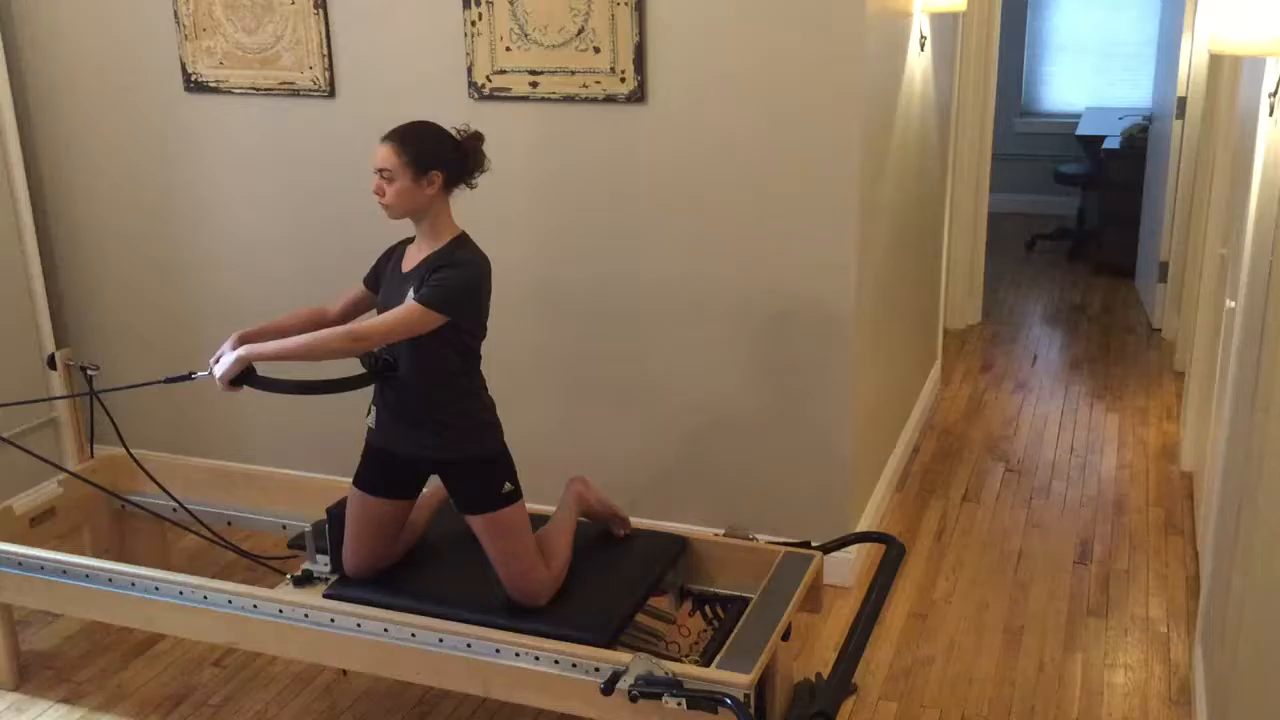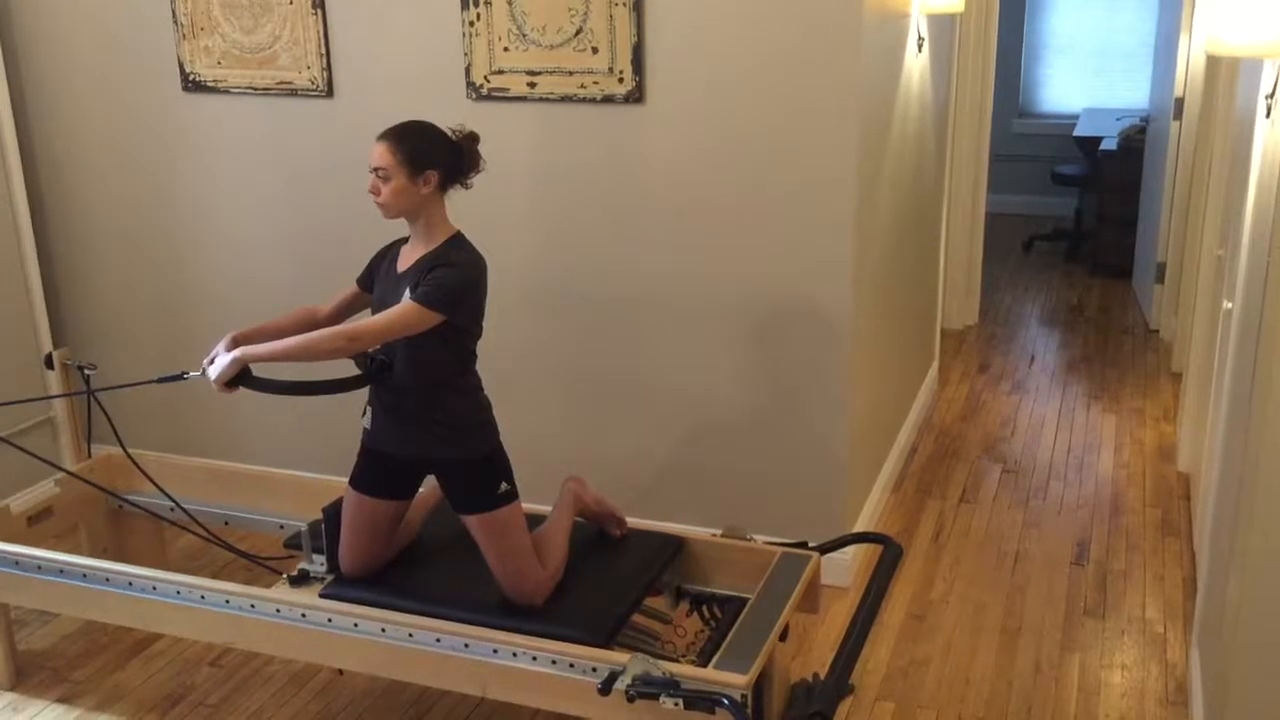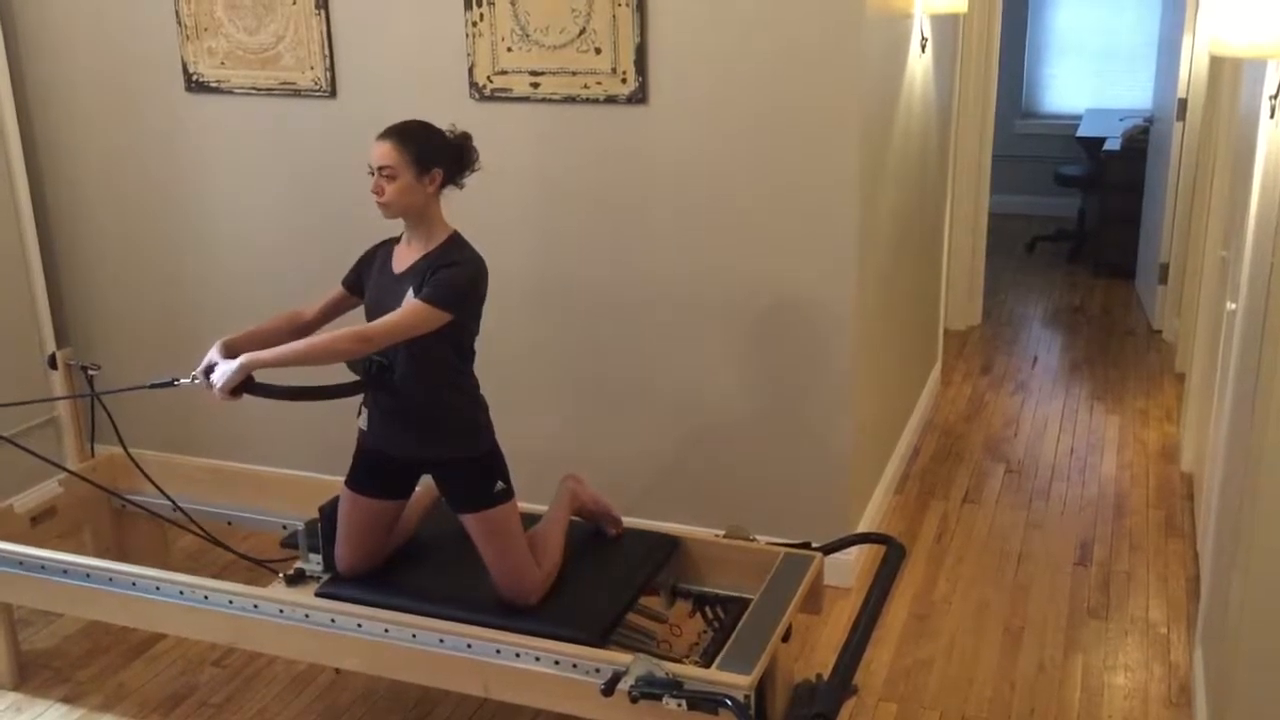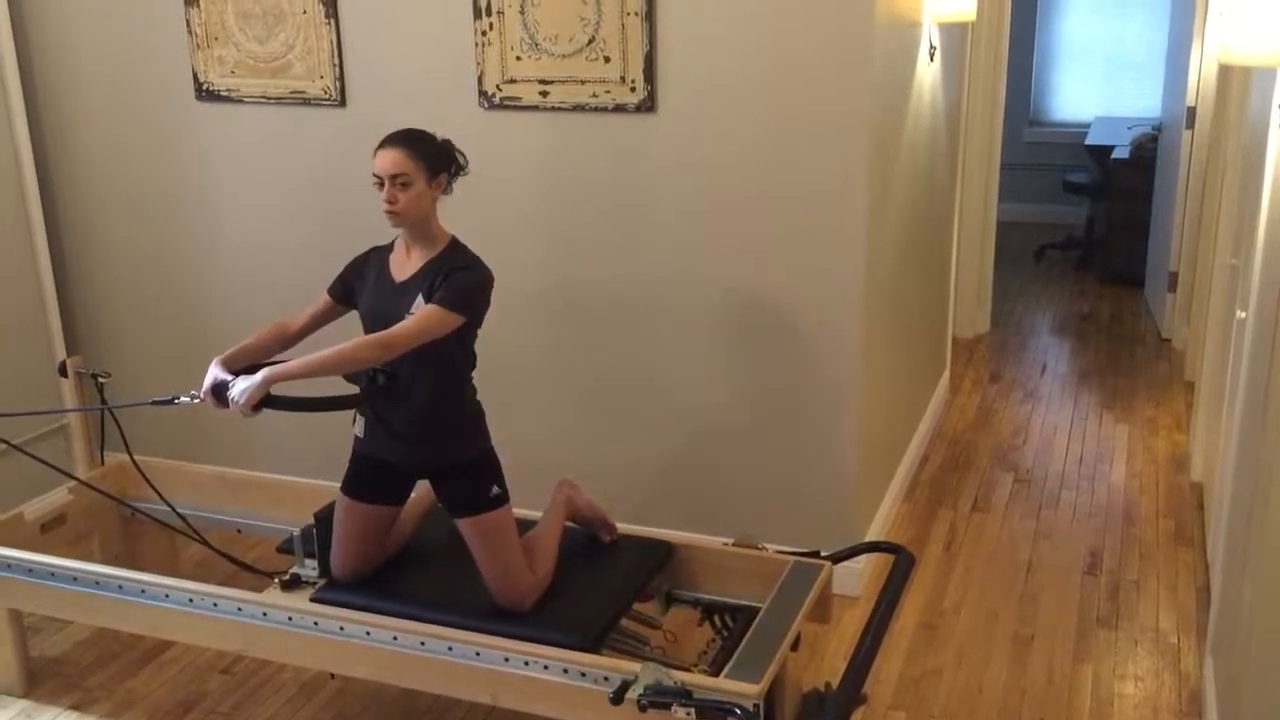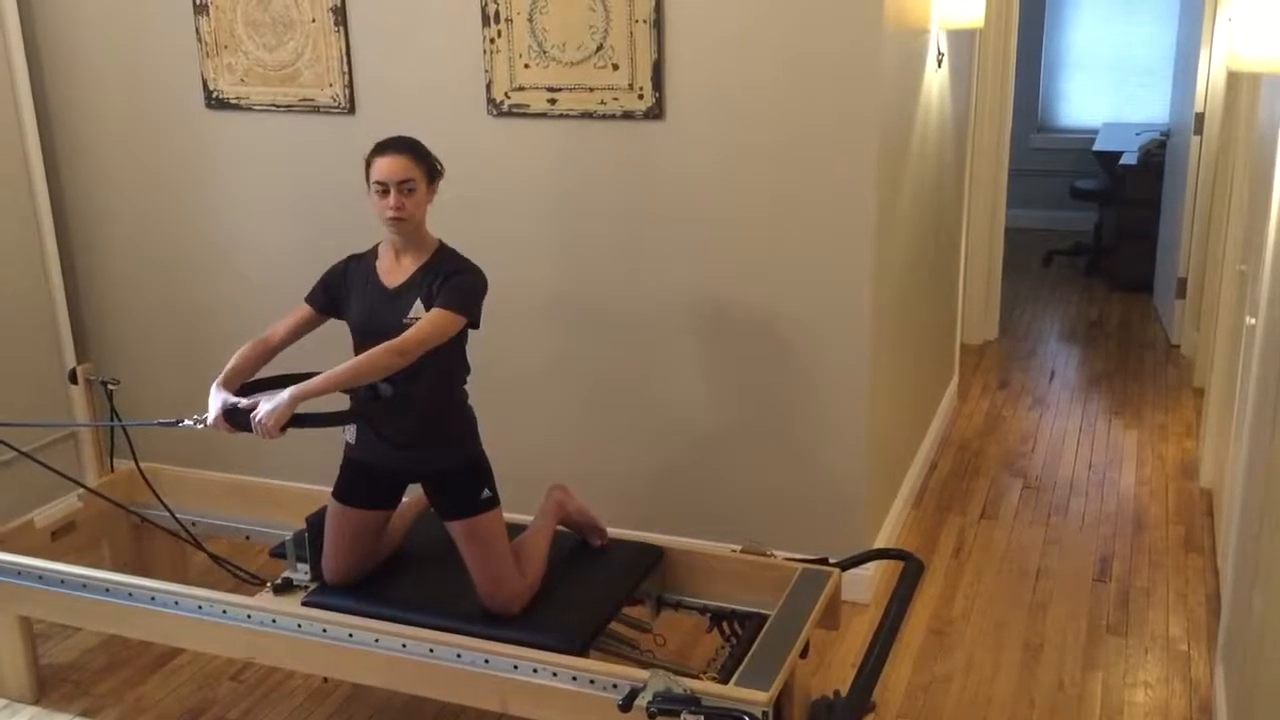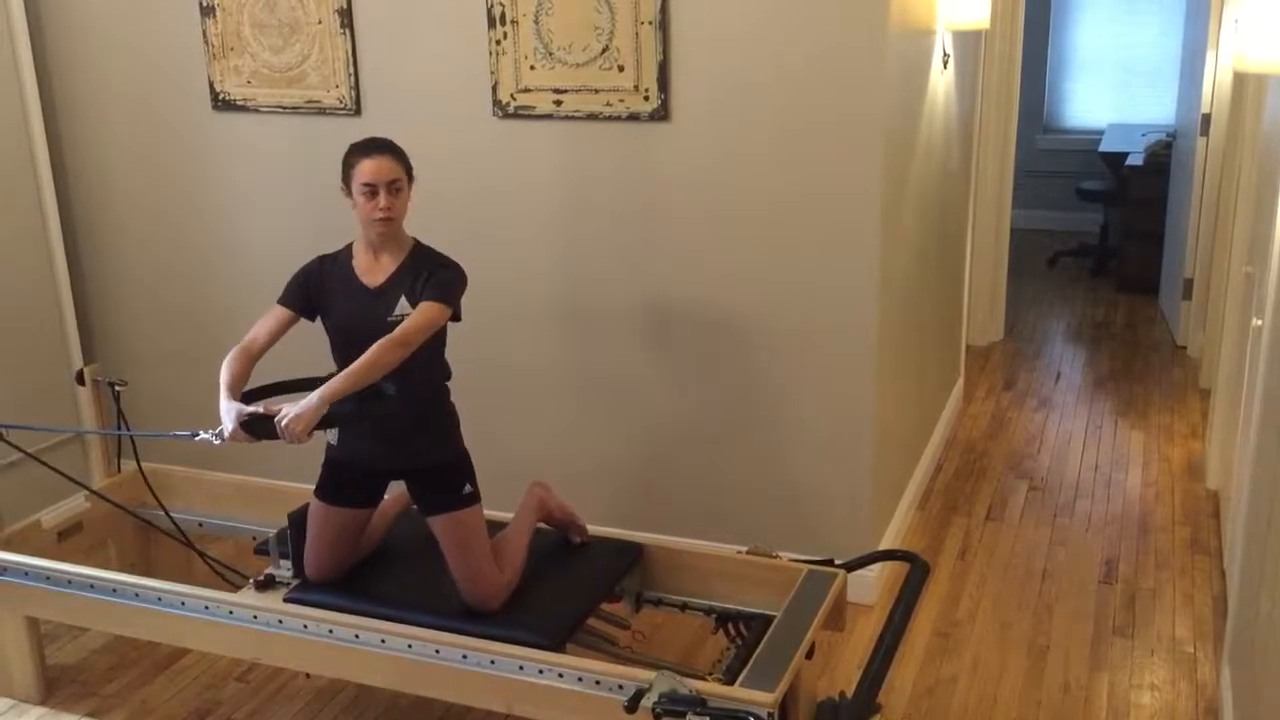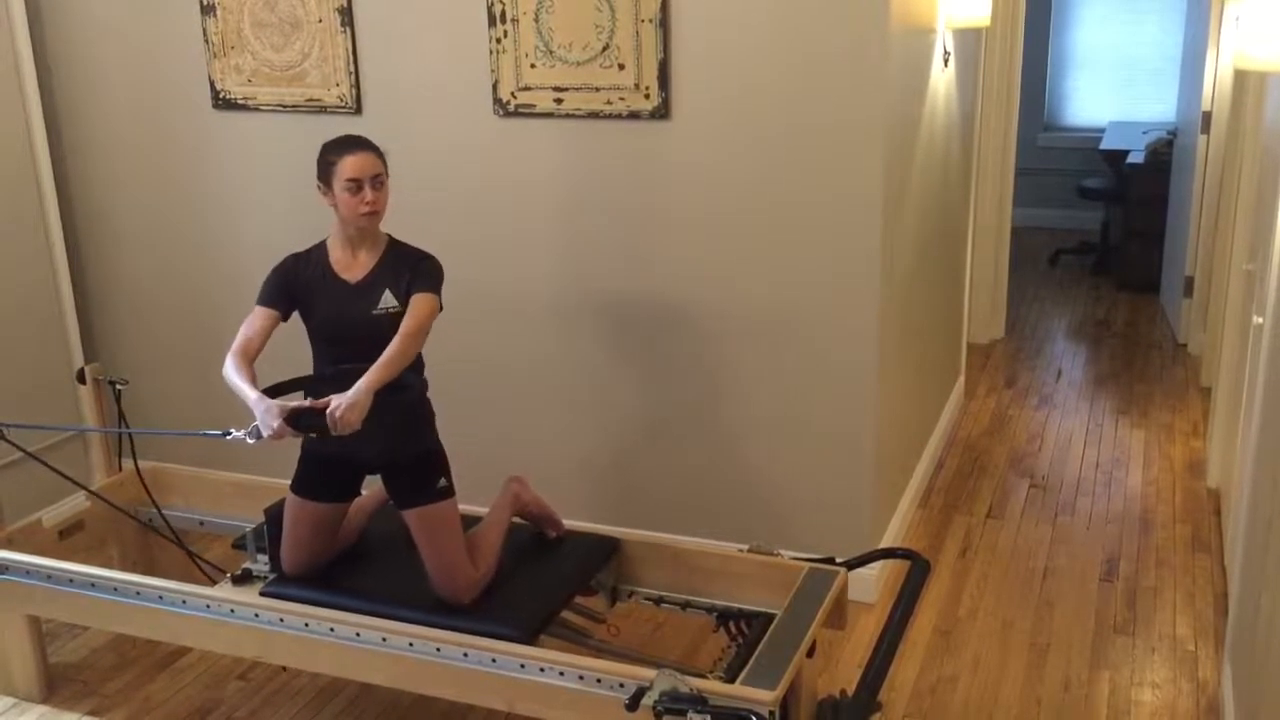
dt=0.7s
person 1, frame 1
left shoulder: (463, 269)
right shoulder: (397, 256)
left elbow: (361, 338)
right elbow: (330, 315)
left wrist: (251, 354)
right wrist: (244, 337)
left hip: (464, 442)
right hip: (394, 432)
left knee: (531, 590)
right knee: (359, 566)
left ankle: (575, 499)
right ankle: (438, 494)
person 1, frame 2
left shoulder: (459, 268)
right shoulder: (391, 256)
left elbow: (356, 337)
right elbow: (322, 316)
left wrist: (246, 356)
right wrist: (238, 338)
left hip: (460, 442)
right hip: (390, 433)
left knee: (527, 590)
right knee: (355, 566)
left ankle: (570, 499)
right ankle: (434, 494)
person 1, frame 3
left shoulder: (460, 269)
right shoulder: (380, 257)
left elbow: (365, 340)
right elbow: (308, 319)
left wrist: (250, 362)
right wrist: (228, 344)
left hip: (457, 441)
right hip: (386, 433)
left knee: (522, 590)
right knee: (351, 565)
left ankle: (568, 498)
right ankle: (431, 492)
person 1, frame 4
left shoulder: (466, 275)
right shoulder: (369, 265)
left elbow: (386, 346)
right elbow: (292, 329)
left wrist: (269, 377)
right wrist: (226, 362)
left hip: (455, 446)
right hip: (380, 440)
left knee: (516, 596)
right knee: (346, 571)
left ankle: (562, 503)
right ankle: (425, 500)
person 1, frame 5
left shoulder: (459, 277)
right shoulder: (350, 273)
left elbow: (401, 352)
right elbow: (270, 341)
left wrist: (294, 396)
right wrist: (223, 387)
left hip: (446, 449)
right hip: (371, 446)
left knee: (506, 600)
right knee: (338, 575)
left ankle: (554, 508)
right ankle: (418, 504)
person 1, frame 6
left shoulder: (439, 273)
right shoulder: (321, 274)
left elbow: (400, 344)
right elbow: (248, 348)
left wrist: (316, 401)
right wrist: (228, 399)
left hip: (430, 445)
right hip: (354, 443)
left knee: (486, 596)
right knee: (319, 573)
left ankle: (534, 504)
right ankle: (400, 501)
person 1, frame 7
left shoulder: (417, 266)
right shoulder: (296, 272)
left elbow: (411, 335)
right elbow: (237, 358)
left wrist: (365, 391)
right wrist: (260, 402)
left hip: (406, 436)
right hip: (330, 438)
left knee: (460, 589)
right knee: (296, 567)
left ankle: (511, 499)
right ankle: (377, 497)
